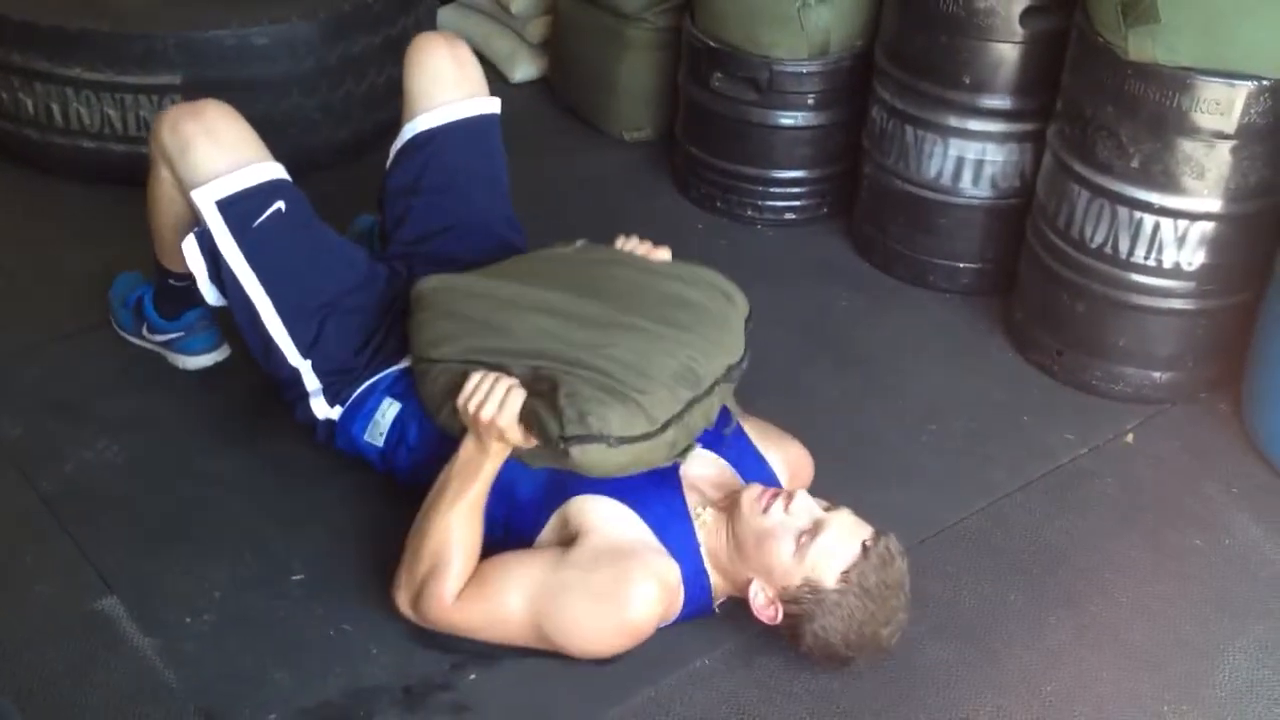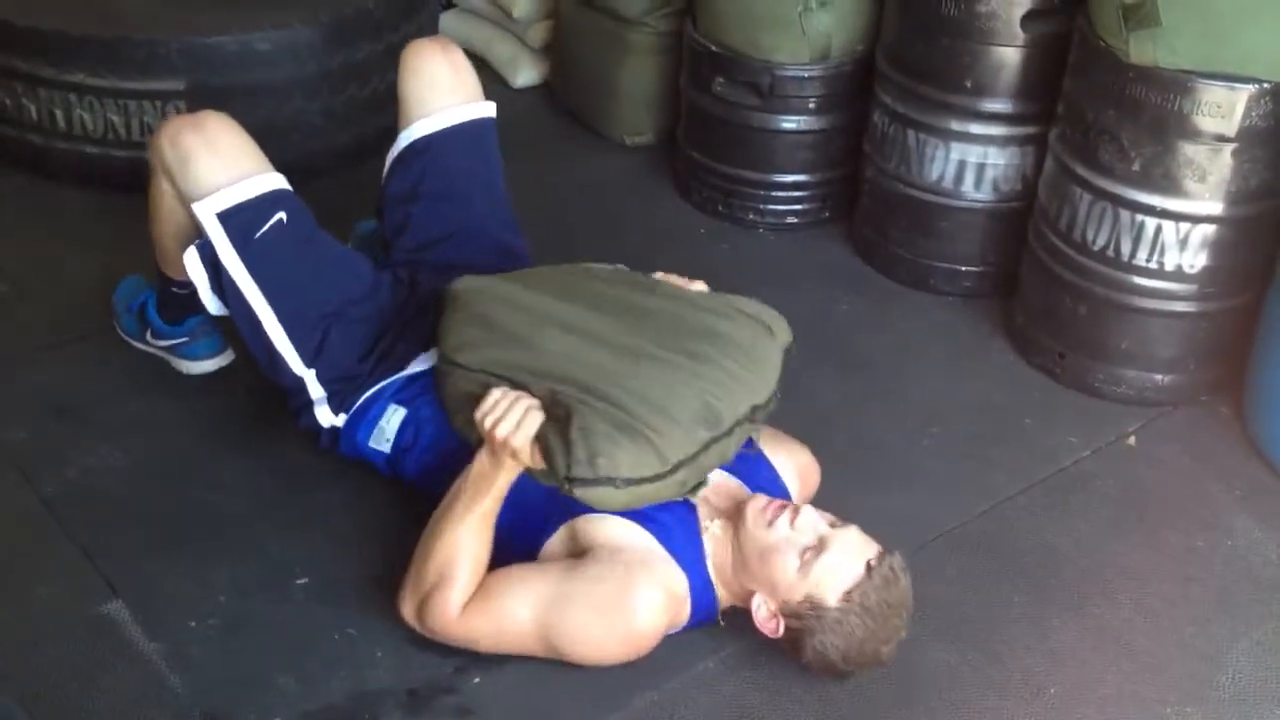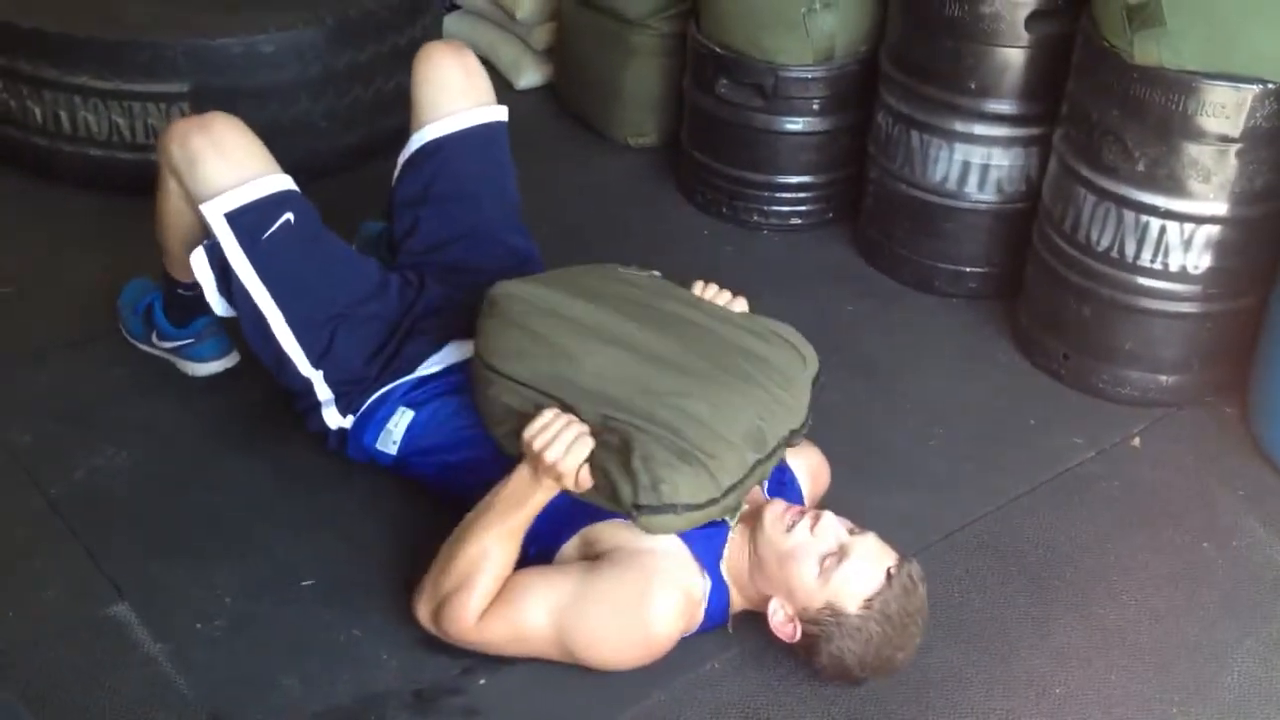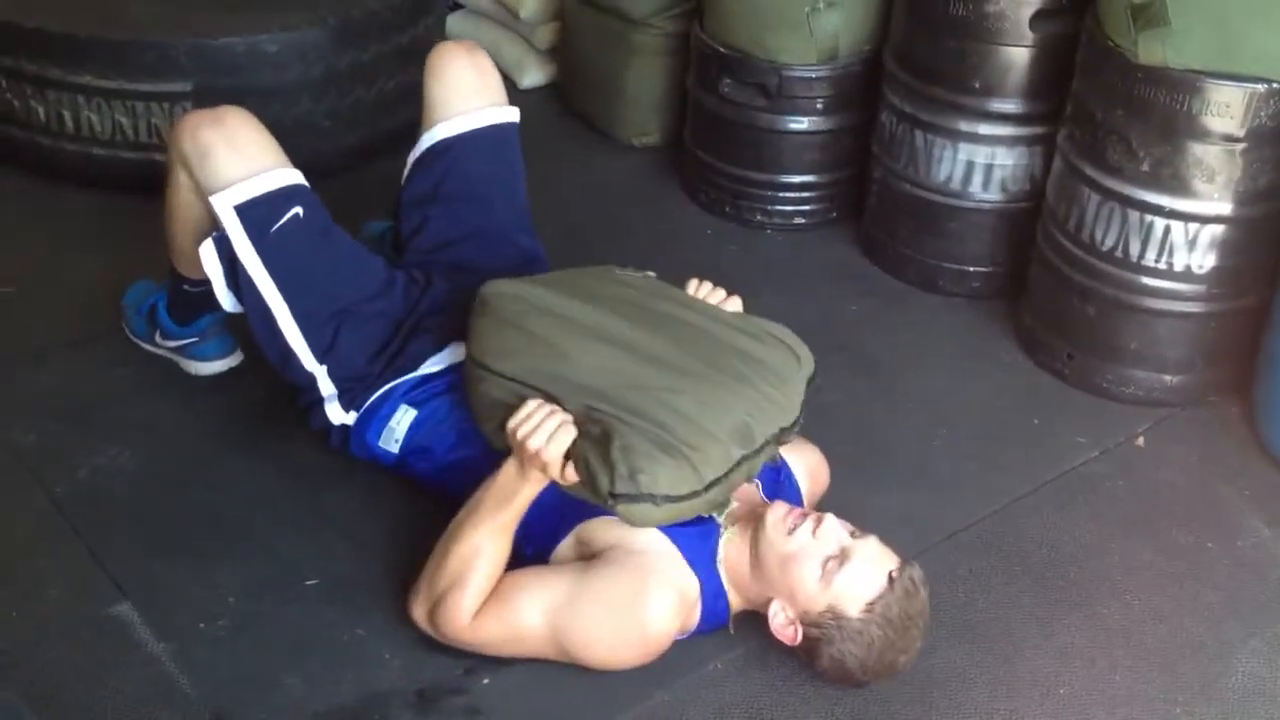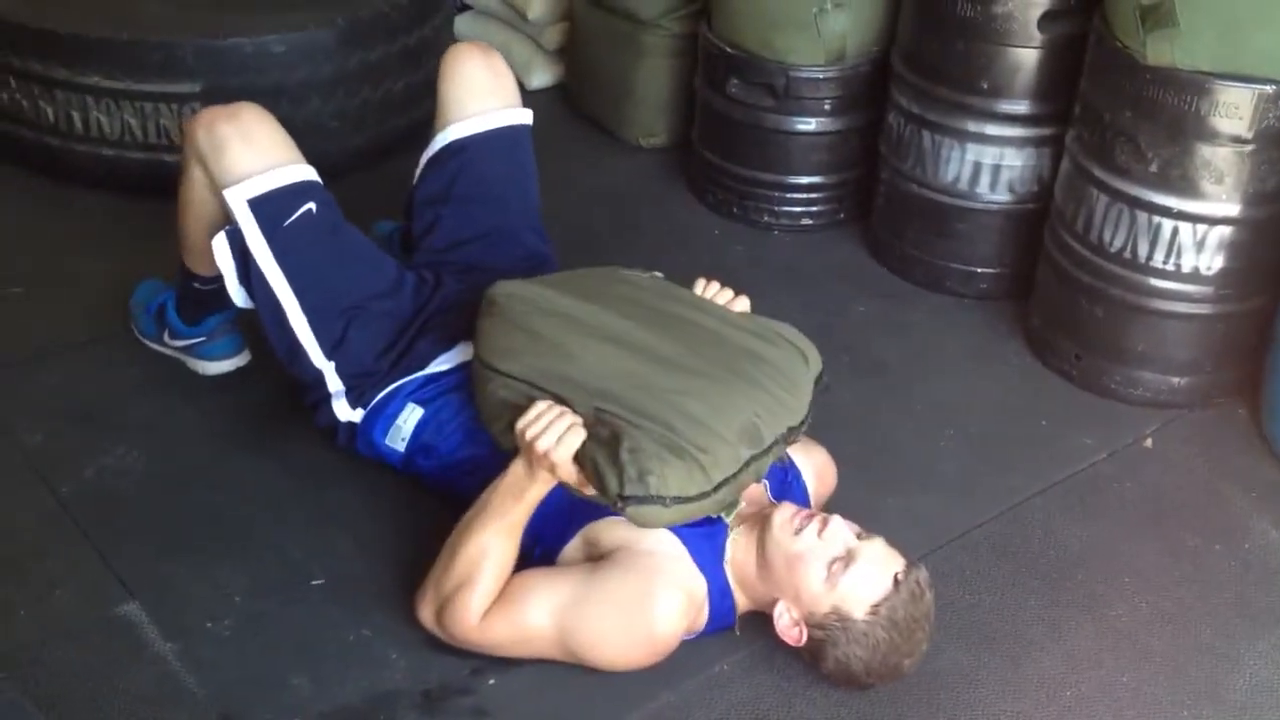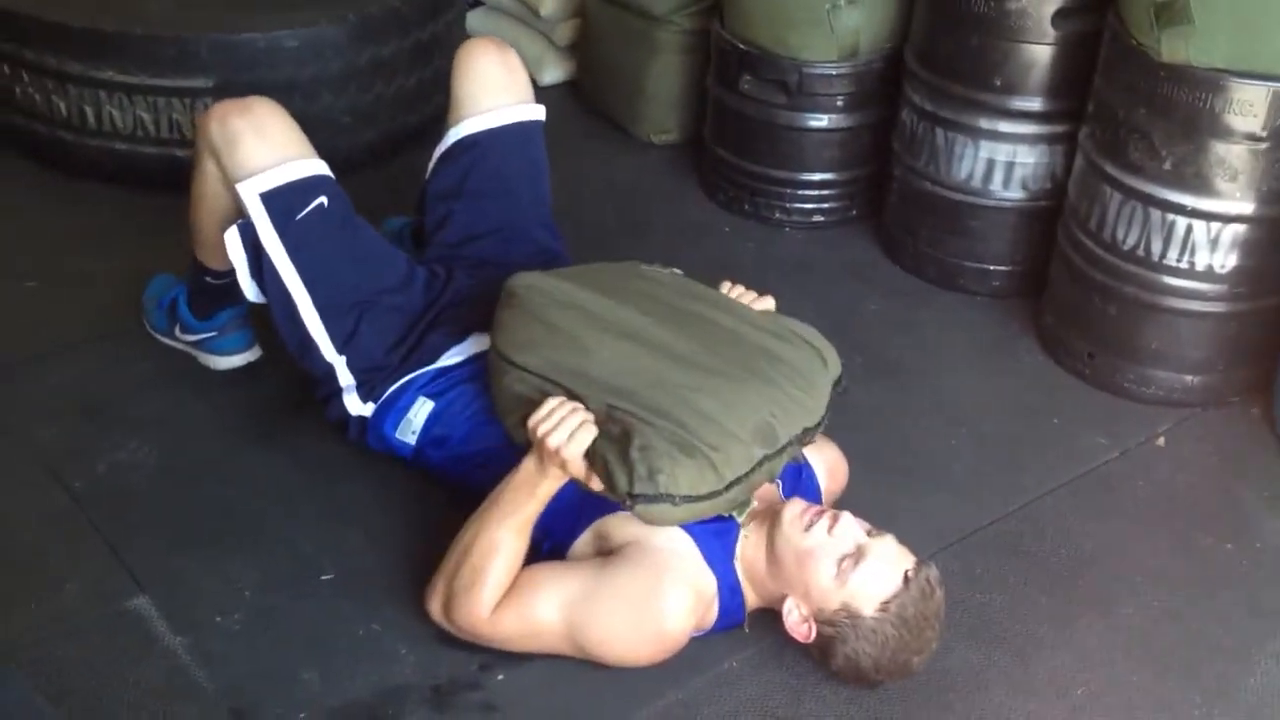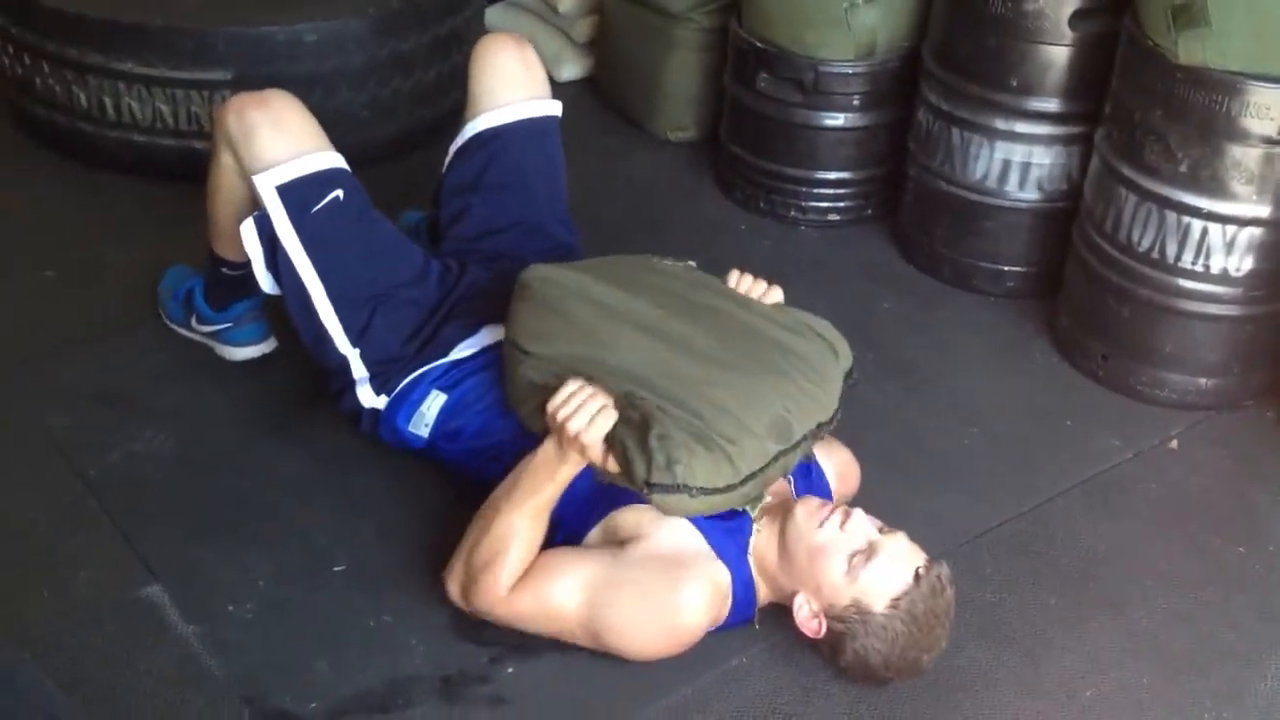
dt=0.3s
person 1, frame 1
left shoulder: (630, 593)
right shoulder: (781, 465)
left elbow: (424, 597)
left wrist: (484, 445)
left hip: (366, 376)
left knee: (192, 128)
right knee: (438, 52)
left ankle: (172, 314)
right ankle: (390, 253)
person 1, frame 2
left shoulder: (641, 604)
right shoulder: (787, 472)
left elbow: (429, 608)
left wrist: (498, 459)
left hip: (374, 384)
left knee: (193, 140)
right knee: (431, 57)
left ankle: (176, 320)
right ankle: (391, 258)
person 1, frame 3
left shoulder: (657, 608)
right shoulder: (799, 474)
left elbow: (444, 611)
left wrist: (537, 480)
left hip: (384, 385)
left knee: (201, 141)
right knee: (444, 61)
left ankle: (182, 321)
right ankle: (400, 263)
person 1, frame 4
left shoulder: (652, 606)
right shoulder: (797, 474)
left elbow: (443, 612)
left wrist: (525, 472)
left hip: (385, 383)
left knee: (210, 134)
right knee: (458, 59)
left ankle: (186, 321)
right ankle: (404, 254)
person 1, frame 5
left shoulder: (657, 607)
right shoulder: (807, 474)
left elbow: (448, 612)
left wrist: (532, 472)
left hip: (395, 383)
left knee: (226, 130)
right knee: (472, 62)
left ankle: (197, 320)
right ankle: (417, 256)
person 1, frame 6
left shoulder: (668, 604)
right shoulder: (814, 471)
left elbow: (458, 607)
left wrist: (543, 468)
left hip: (403, 375)
left knee: (237, 124)
right knee: (484, 57)
left ankle: (208, 315)
right ankle: (426, 248)
person 1, frame 7
left shoulder: (683, 599)
right shoulder: (828, 472)
left elbow: (475, 585)
left wrist: (562, 453)
left hip: (418, 370)
left knee: (255, 116)
right knee: (503, 53)
left ankle: (224, 306)
right ankle: (443, 242)
